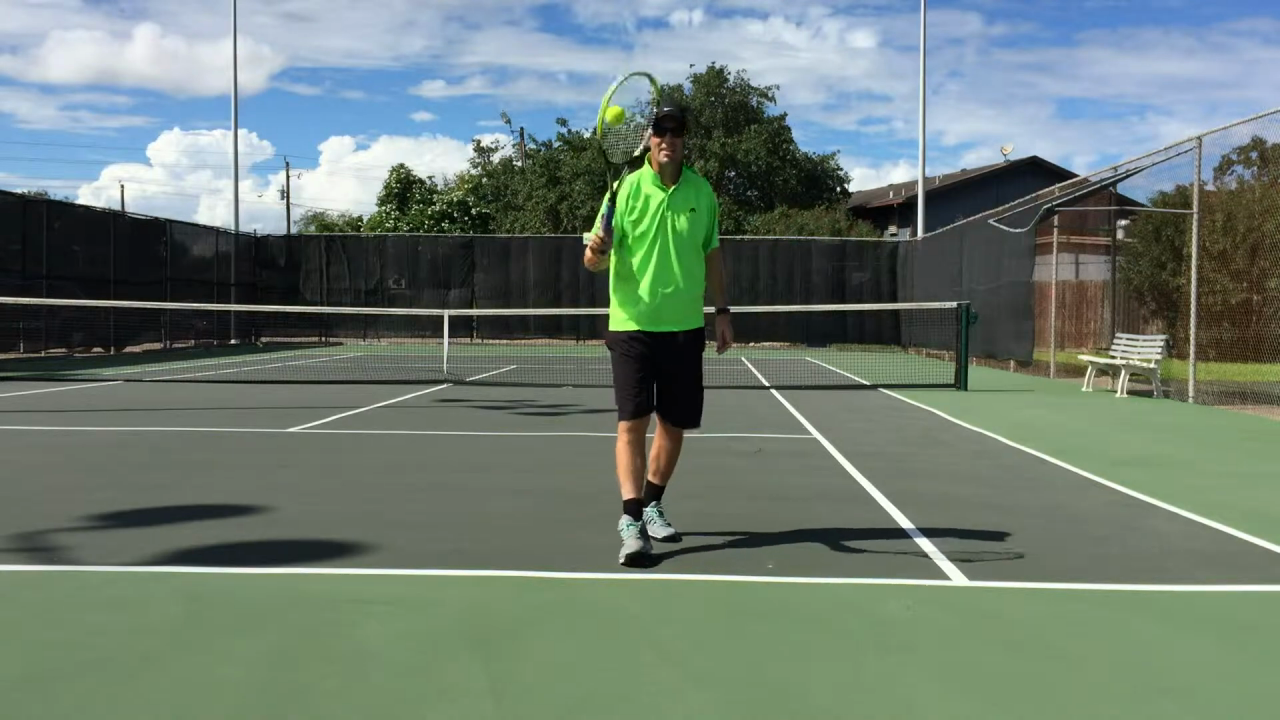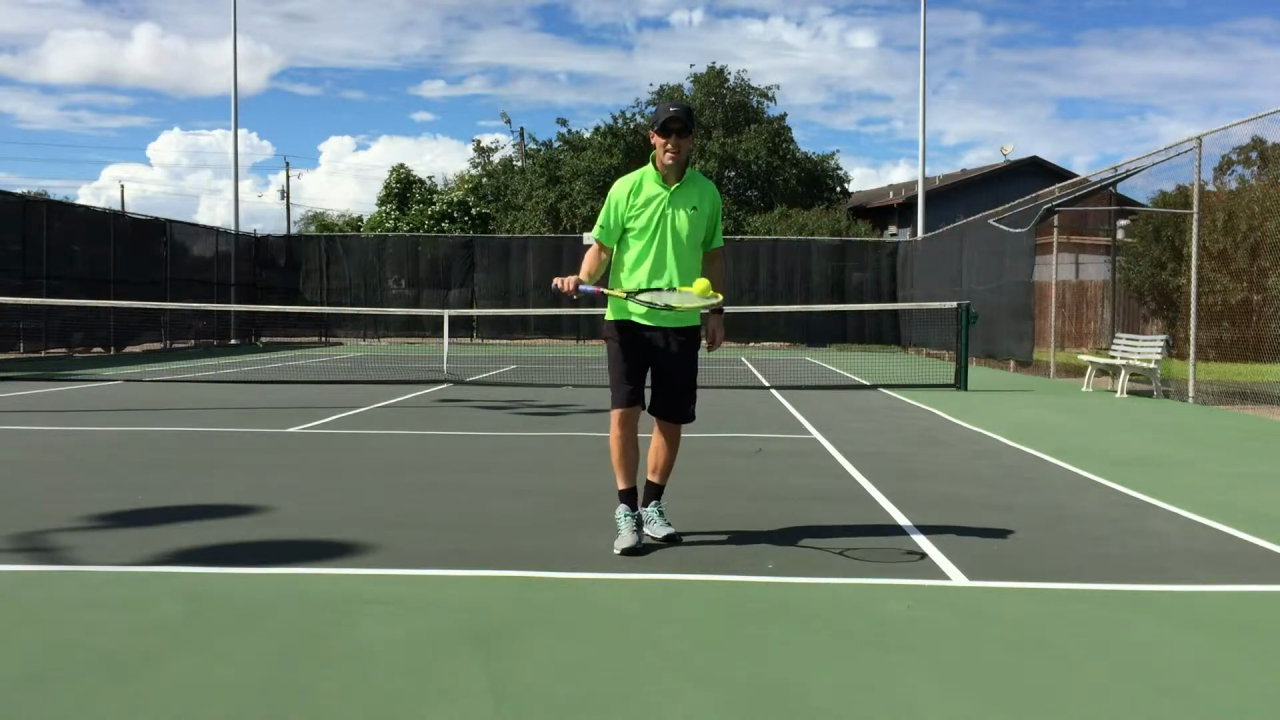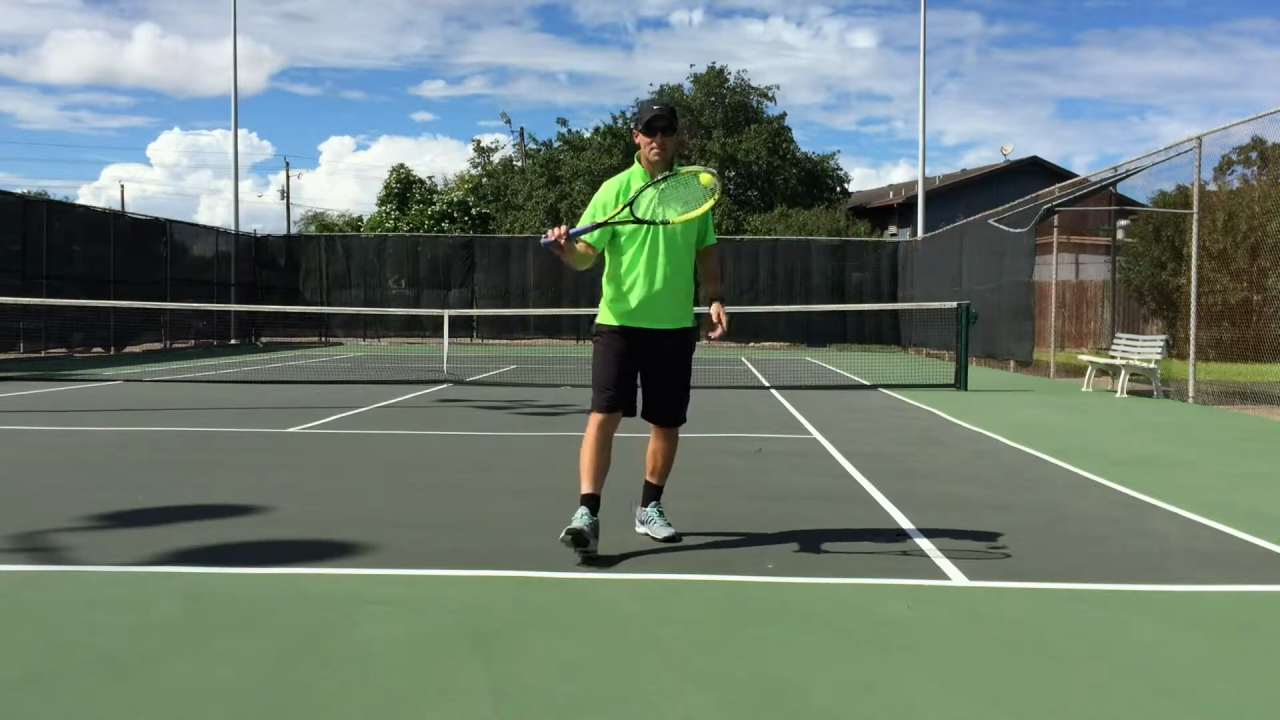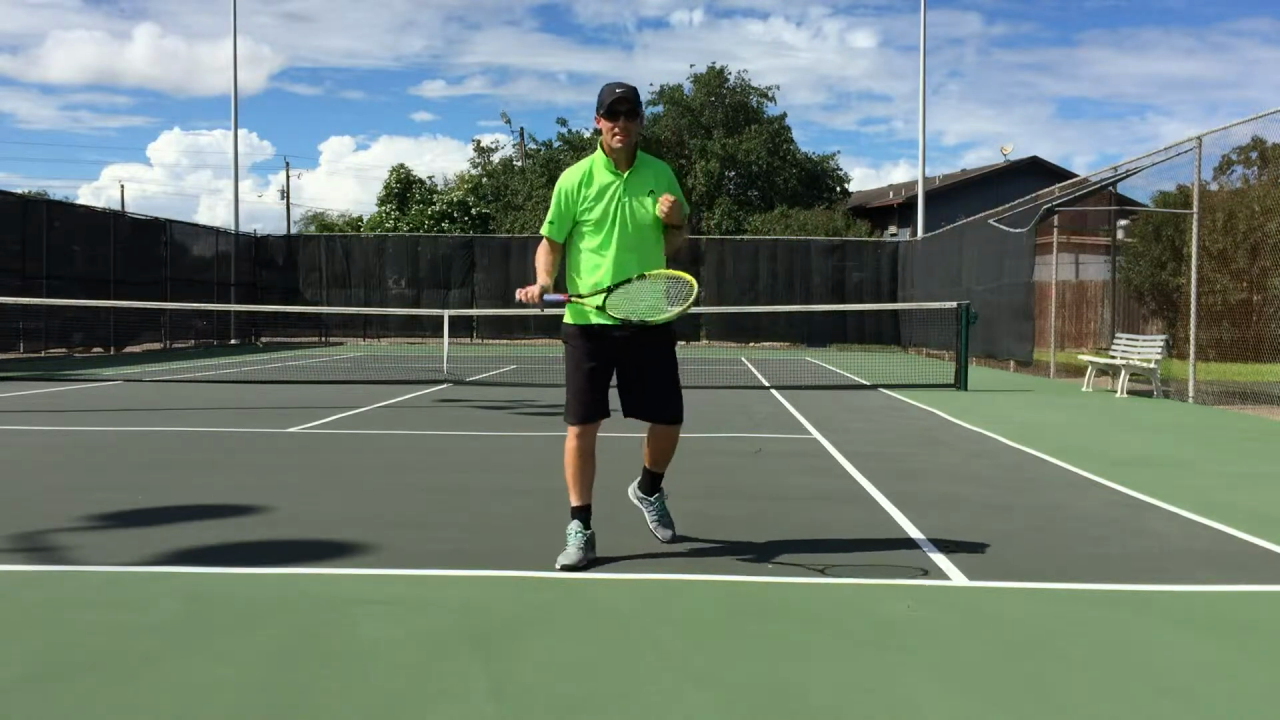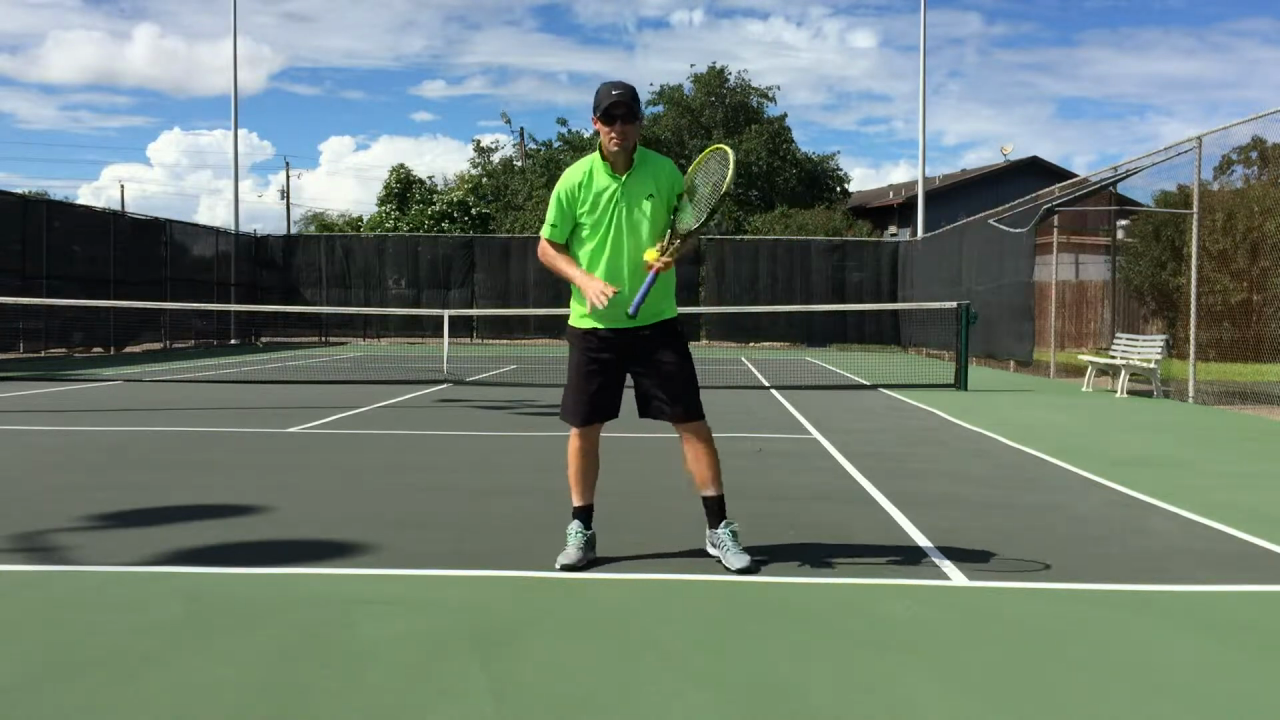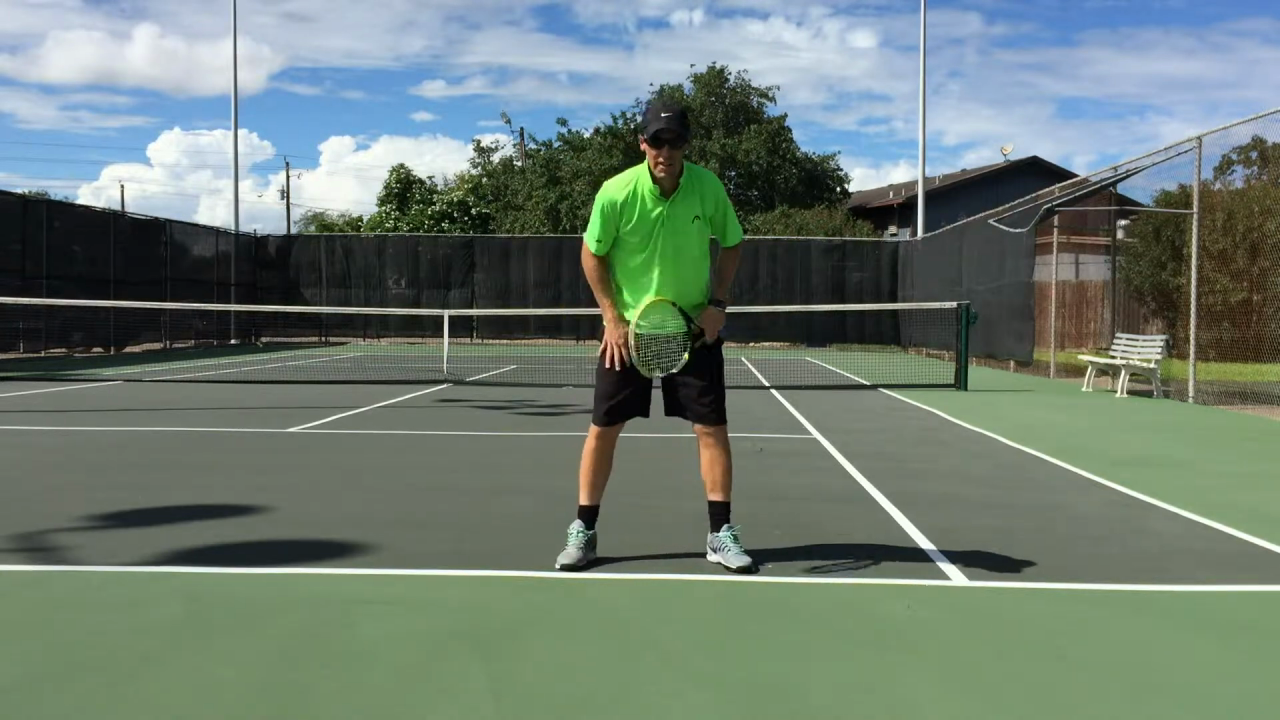
dt=0.4s
person 1, frame 1
left shoulder: (703, 193)
right shoulder: (626, 190)
left elbow: (712, 257)
right elbow: (597, 259)
left wrist: (722, 311)
right wrist: (596, 253)
left hip: (686, 327)
right hip: (632, 326)
left knee: (674, 422)
right knee: (632, 421)
left ankle: (652, 505)
right ankle: (632, 522)
person 1, frame 2
left shoulder: (706, 192)
right shoulder: (627, 188)
left elbow: (713, 255)
right elbow: (600, 248)
left wrist: (715, 311)
right wrist: (581, 278)
left hip: (681, 324)
right hip: (628, 319)
left knee: (671, 421)
right knee: (623, 413)
left ankle: (651, 507)
right ankle: (627, 512)
person 1, frame 3
right shoulder: (614, 189)
left elbow: (705, 251)
right elbow: (585, 255)
left wrist: (715, 298)
right wrist: (566, 248)
left hip: (674, 326)
right hip: (620, 323)
left knee: (667, 424)
right knee: (603, 416)
left ankle: (649, 508)
right ankle: (587, 517)
person 1, frame 4
left shoulder: (661, 174)
right shoulder: (574, 179)
left elbow: (677, 239)
right elbow: (550, 242)
left wrist: (678, 223)
right wrist: (541, 281)
left hip: (649, 320)
right hip: (588, 322)
left knee: (668, 420)
right knee: (582, 425)
left ankle: (648, 490)
right ankle: (580, 531)
person 1, frame 5
left shoulder: (665, 171)
right shoulder: (574, 180)
right elbow: (548, 246)
left wrist: (673, 253)
right wrist: (586, 282)
left hip: (657, 322)
right hip: (594, 326)
left knee: (691, 422)
right knee: (583, 428)
left ankle: (720, 530)
right ankle: (581, 531)
person 1, frame 6
left shoulder: (710, 189)
right shoulder: (616, 193)
left elbow: (731, 246)
right elbow: (593, 255)
left wrist: (718, 302)
right wrist: (613, 318)
left hip: (694, 328)
right hip: (630, 330)
left knee: (711, 427)
right knee: (603, 428)
left ankle: (720, 535)
right ankle: (583, 532)
